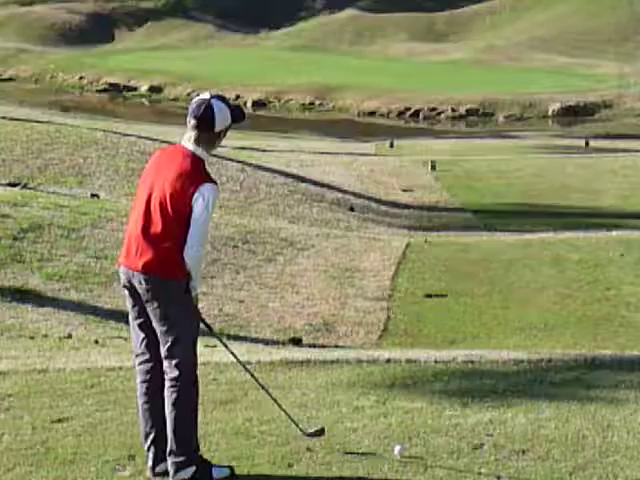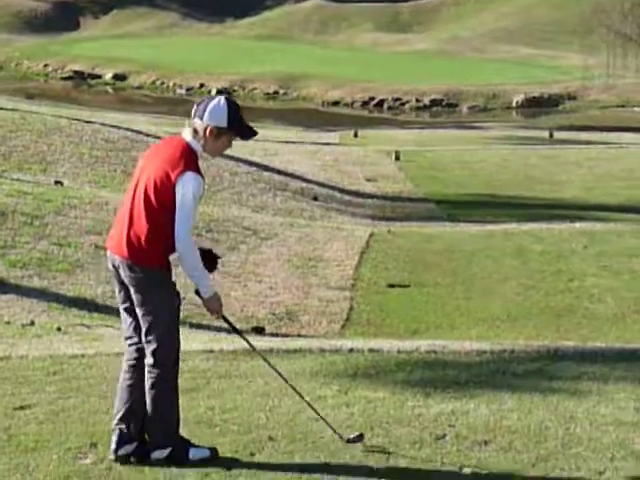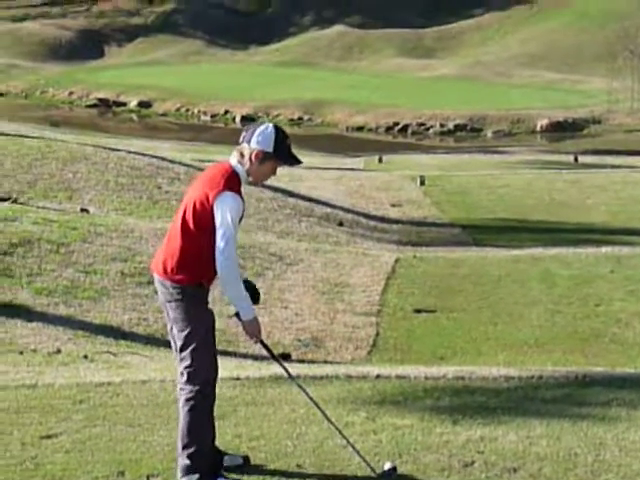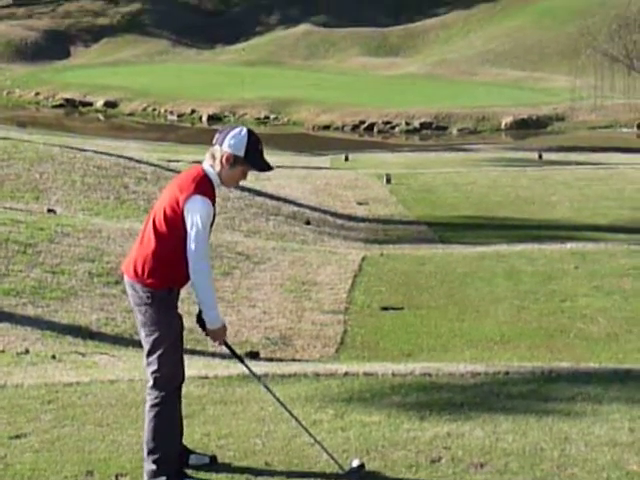
dt=1s
person 1, frame 1
left shoulder: (160, 157)
right shoulder: (203, 185)
right elbow: (192, 250)
right wrist: (192, 290)
left hip: (130, 269)
right hip: (163, 279)
left knee: (149, 366)
right knee: (179, 372)
person 1, frame 2
left shoulder: (162, 147)
right shoulder: (188, 173)
right elbow: (182, 243)
left wrist: (196, 251)
right wrist: (207, 290)
left hip: (119, 253)
right hip: (146, 264)
left knee: (138, 349)
right knee: (162, 356)
left ankle: (128, 440)
right ankle: (164, 444)
person 1, frame 3
left shoulder: (218, 174)
right shoulder: (228, 194)
right elbow: (224, 261)
left wrist: (239, 288)
right wrist: (248, 314)
left hip: (175, 278)
right hip: (183, 285)
left knee: (198, 372)
right knee: (199, 377)
person 1, frame 4
left shoulder: (194, 179)
right shoulder: (199, 196)
left elbow: (191, 256)
right elbow: (198, 264)
left wrist: (208, 313)
right wrist: (214, 319)
left hip: (150, 282)
right hip: (153, 287)
left knee: (170, 373)
right knee: (165, 378)
left ankle: (171, 449)
